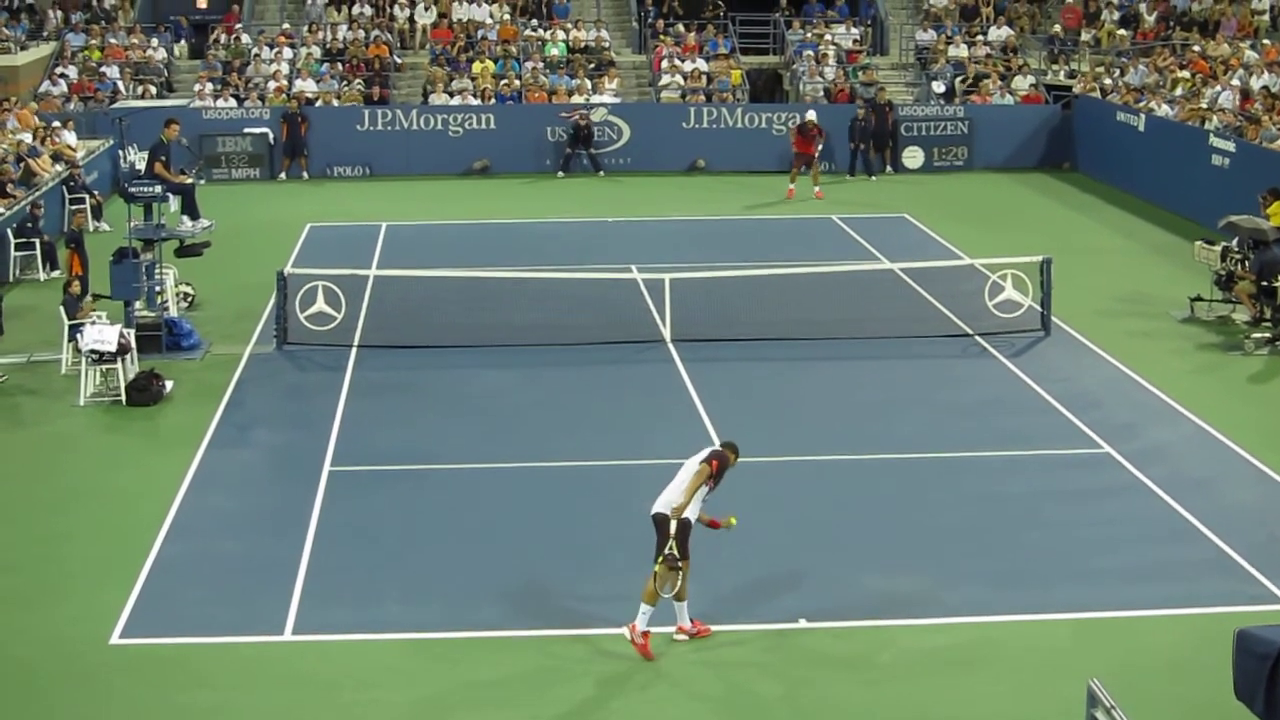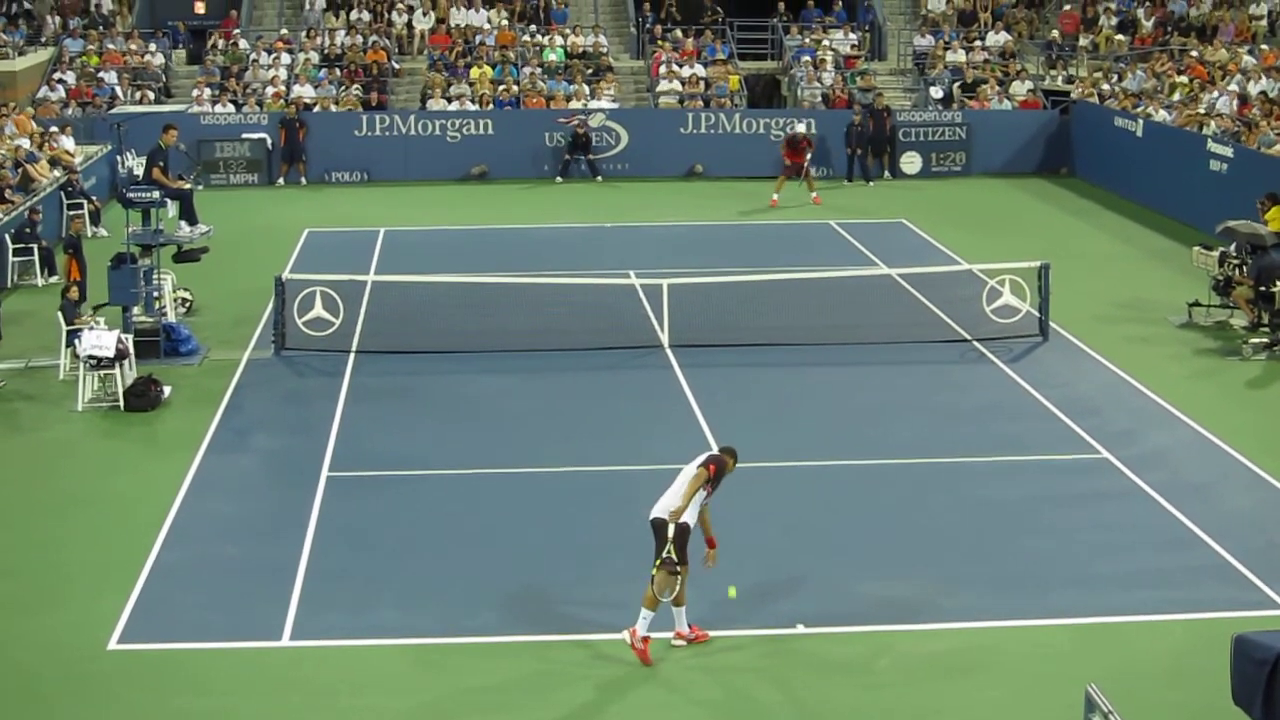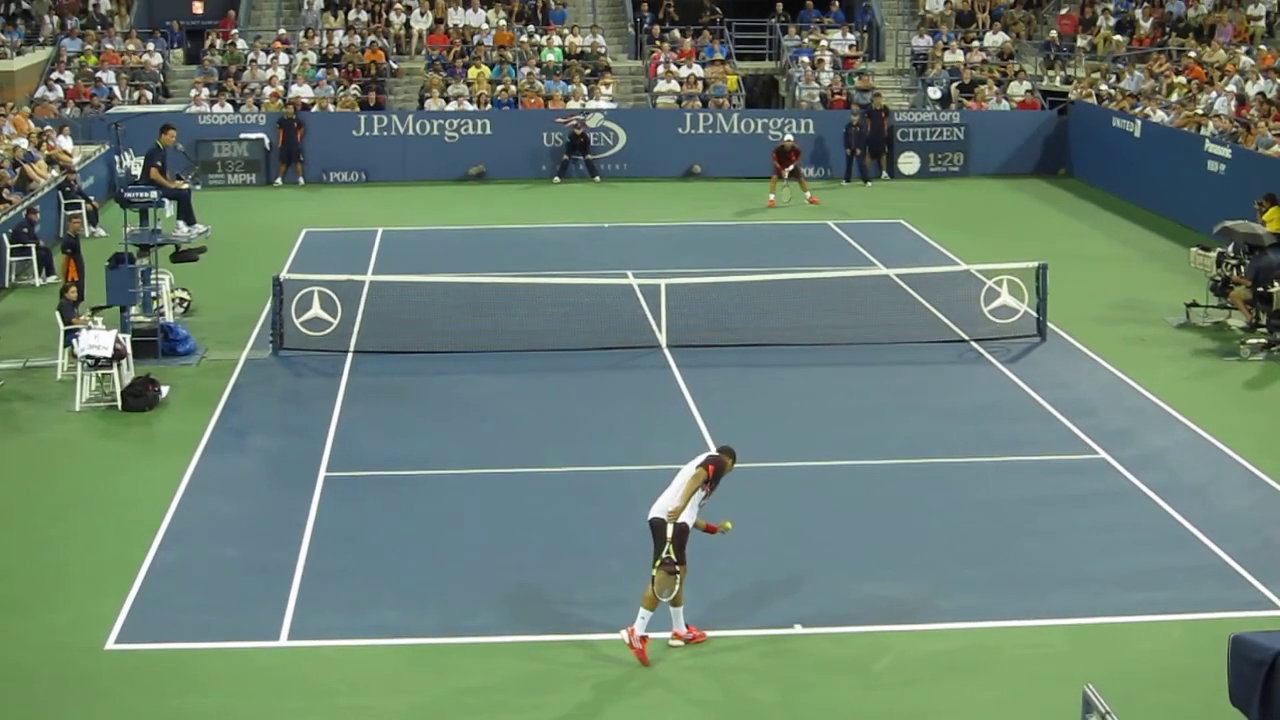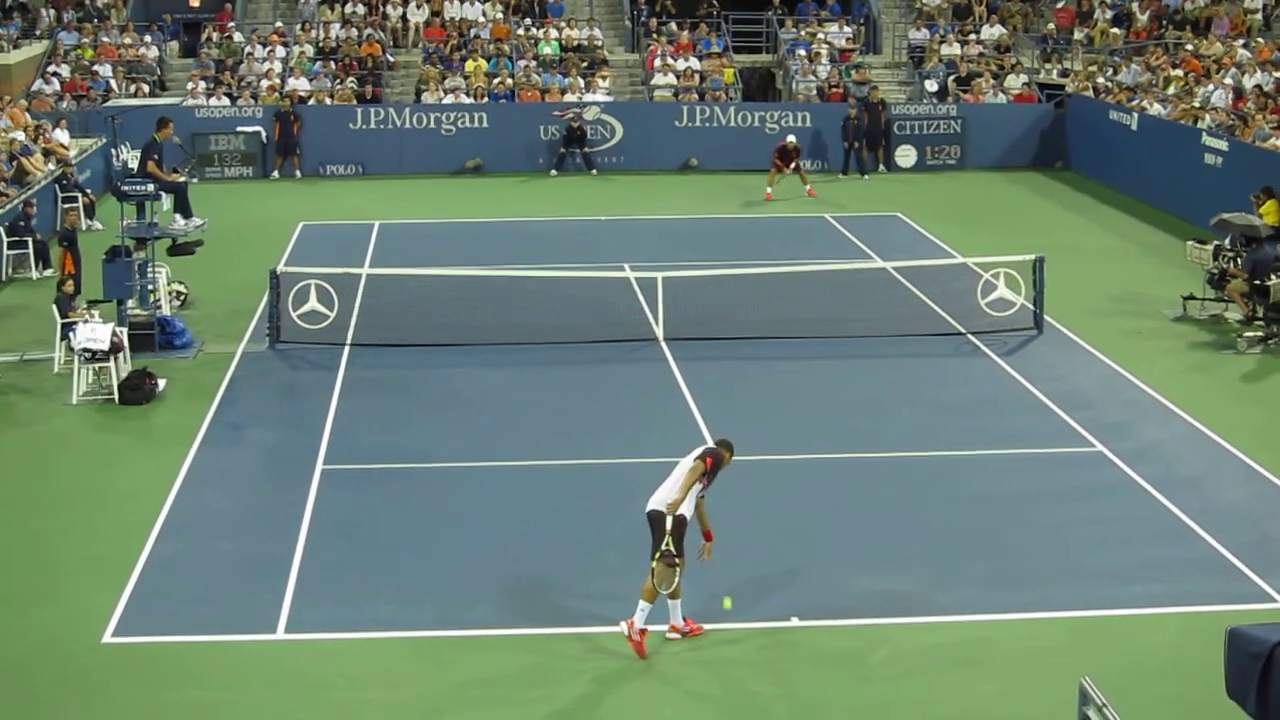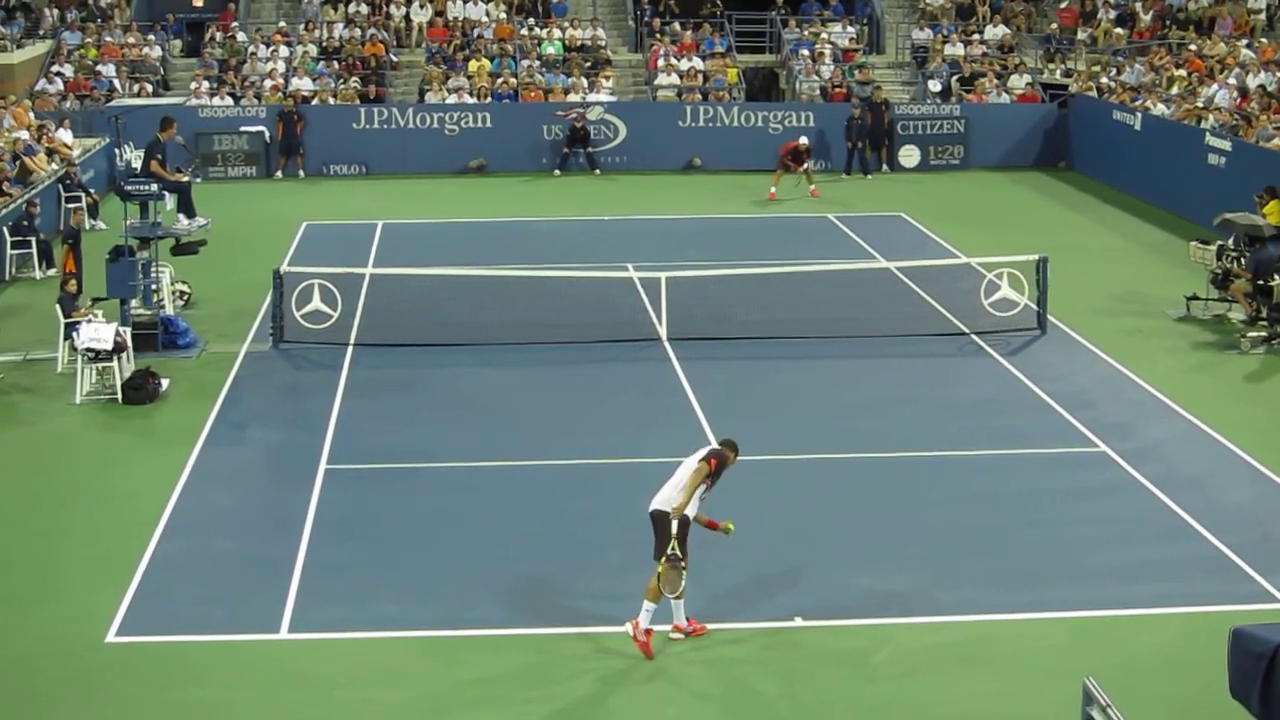
dt=0.3s
person 1, frame 1
left shoulder: (706, 457)
right shoulder: (719, 456)
left elbow: (695, 509)
right elbow: (701, 474)
left wrist: (718, 524)
right wrist: (685, 503)
left hip: (668, 511)
right hip: (673, 513)
left knee: (681, 567)
left ankle: (684, 625)
right ankle: (638, 628)
person 1, frame 2
left shoulder: (704, 463)
right shoulder: (717, 461)
left elbow: (701, 511)
right elbow: (698, 478)
left wrist: (711, 546)
right wrist: (683, 506)
left hip: (666, 517)
right hip: (672, 518)
left knee: (679, 573)
left ankle: (682, 631)
right ankle: (638, 633)
person 1, frame 3
left shoulder: (704, 463)
right shoulder: (716, 461)
left elbow: (691, 516)
right elbow: (697, 477)
left wrist: (715, 529)
right wrist: (681, 505)
left hip: (664, 516)
right hip: (671, 518)
left knee: (678, 573)
left ankle: (680, 631)
right ankle: (636, 632)
person 1, frame 4
left shoulder: (701, 457)
right shoulder: (714, 454)
left elbow: (698, 505)
right elbow: (695, 470)
left wrist: (708, 539)
right wrist: (680, 498)
left hip: (660, 509)
right hip: (669, 511)
left knee: (675, 565)
left ankle: (677, 624)
right ankle: (636, 625)
person 1, frame 5
left shoulder: (704, 456)
right shoulder: (718, 454)
left elbow: (693, 511)
right elbow: (698, 472)
left wrist: (717, 526)
right wrist: (683, 503)
left hip: (662, 508)
right hip: (672, 510)
left ankle: (680, 623)
right ankle: (641, 625)
